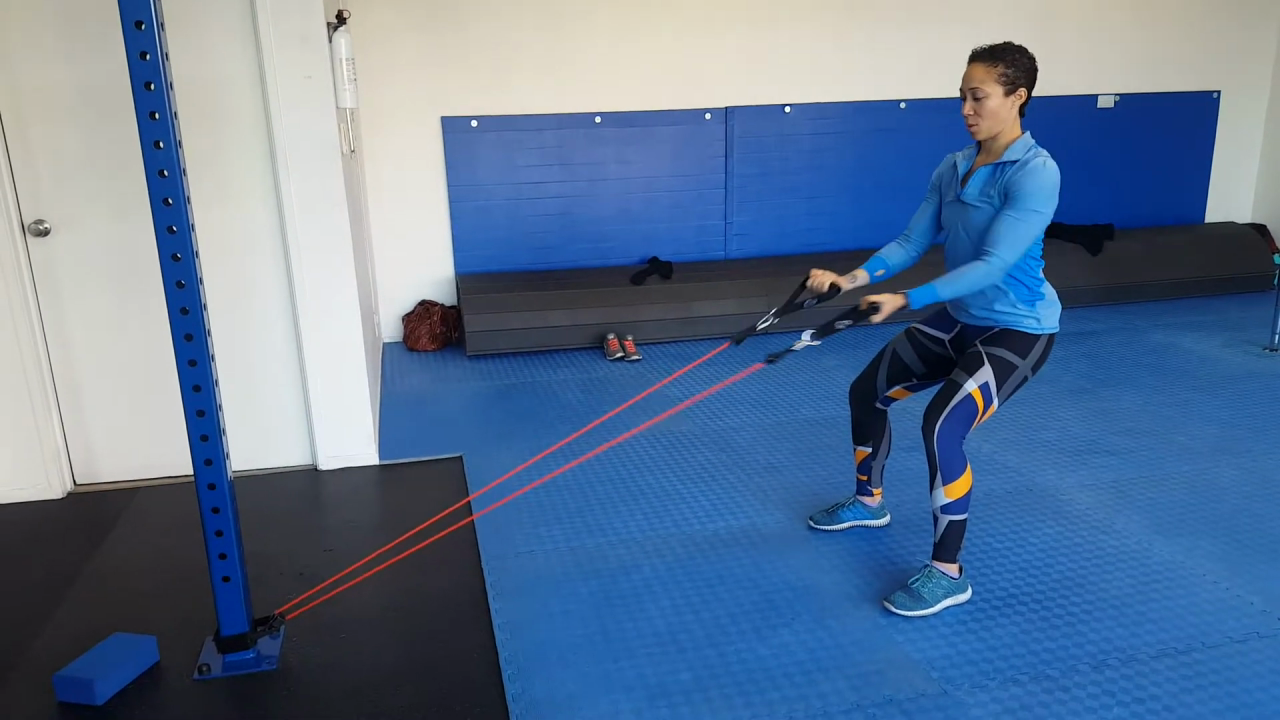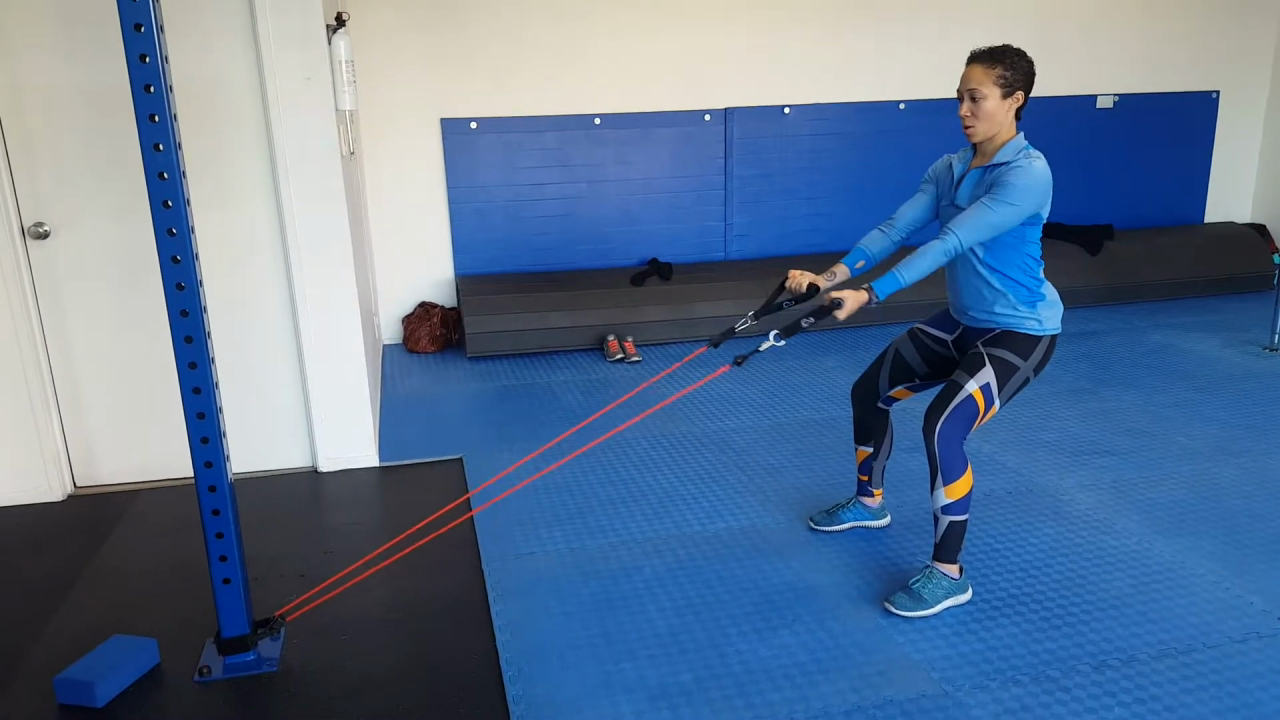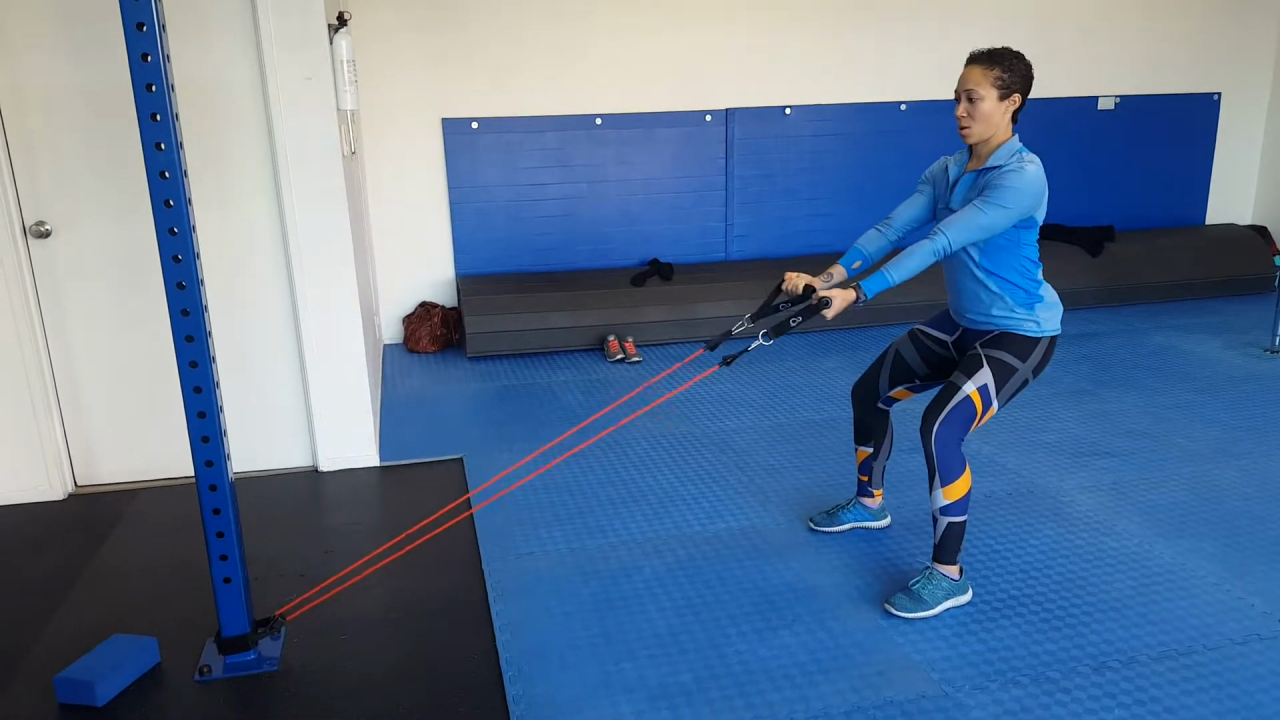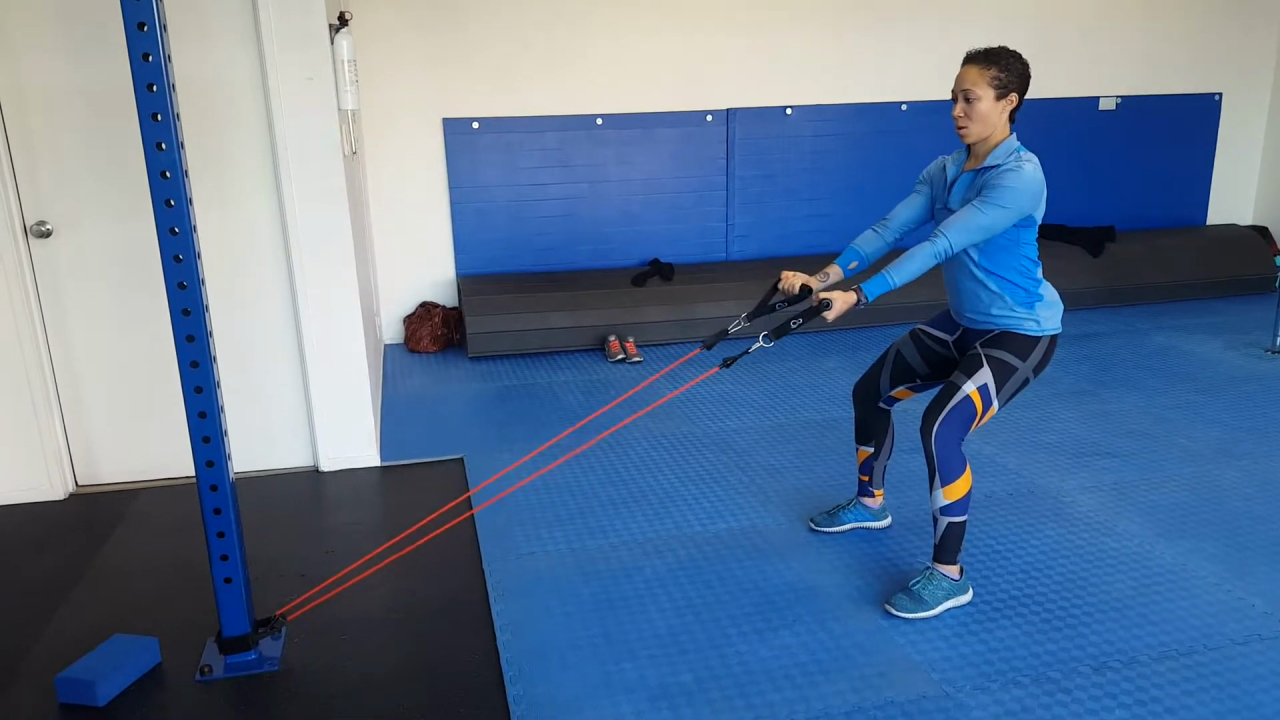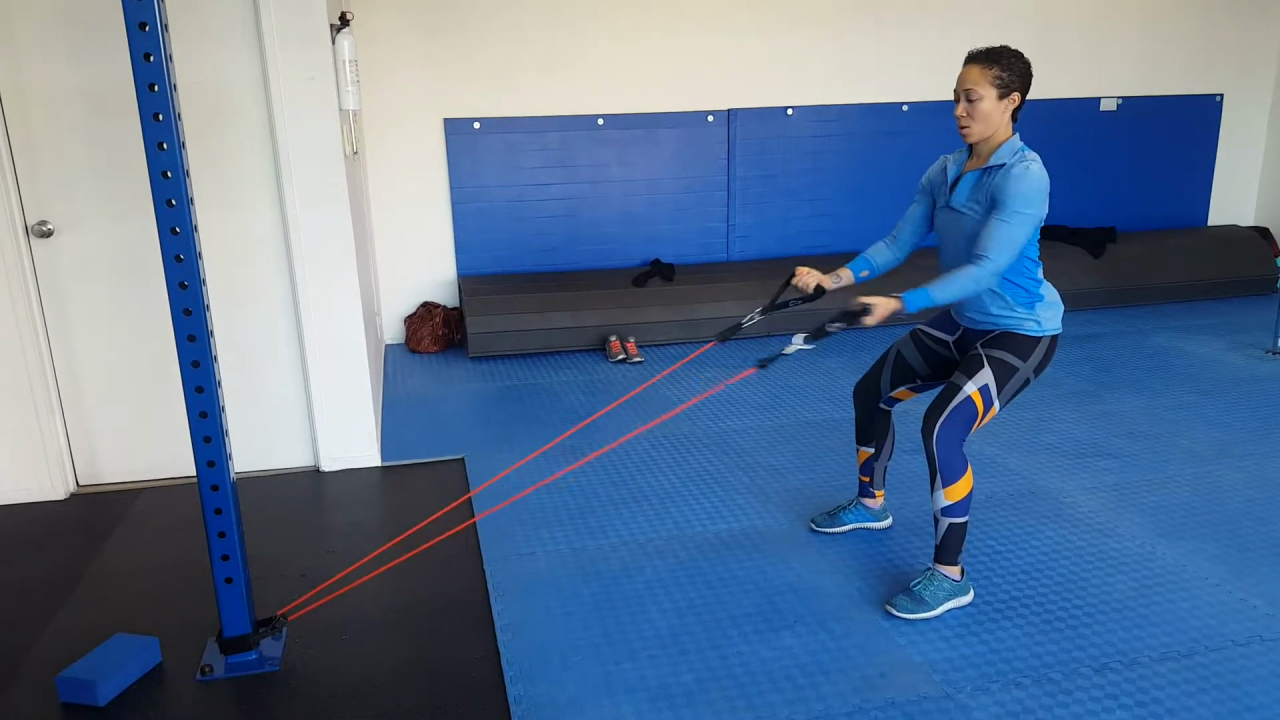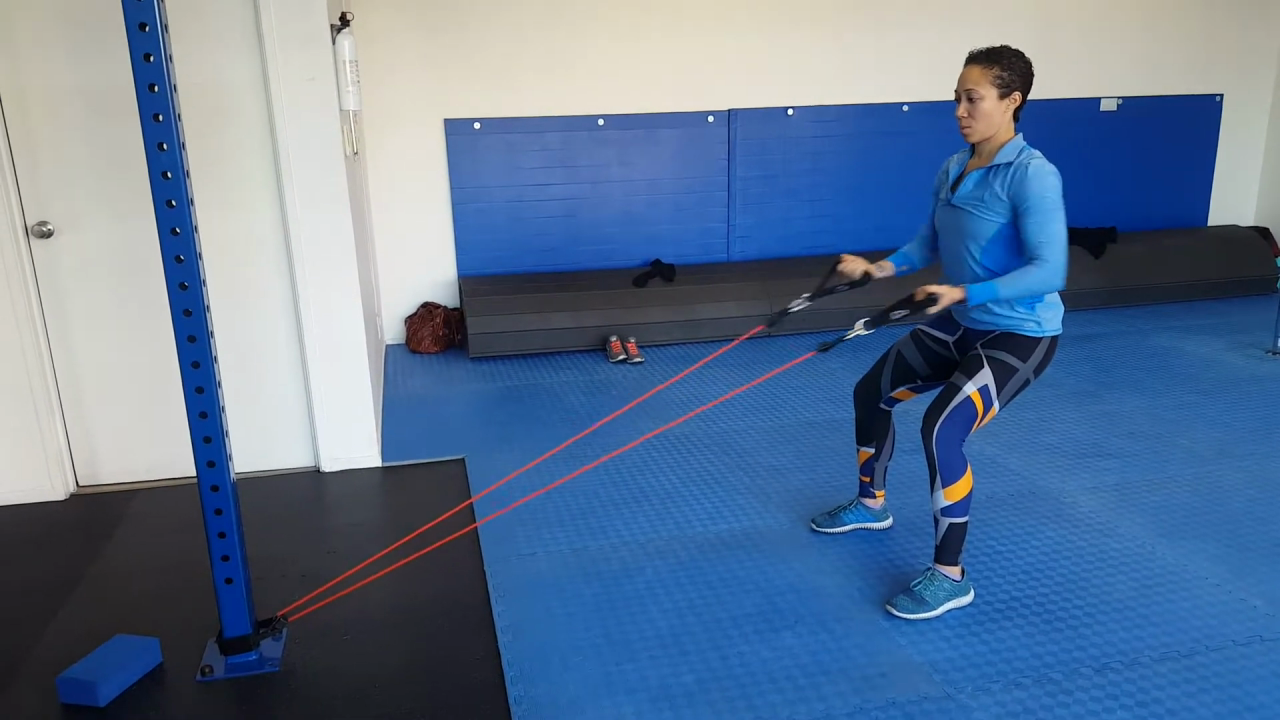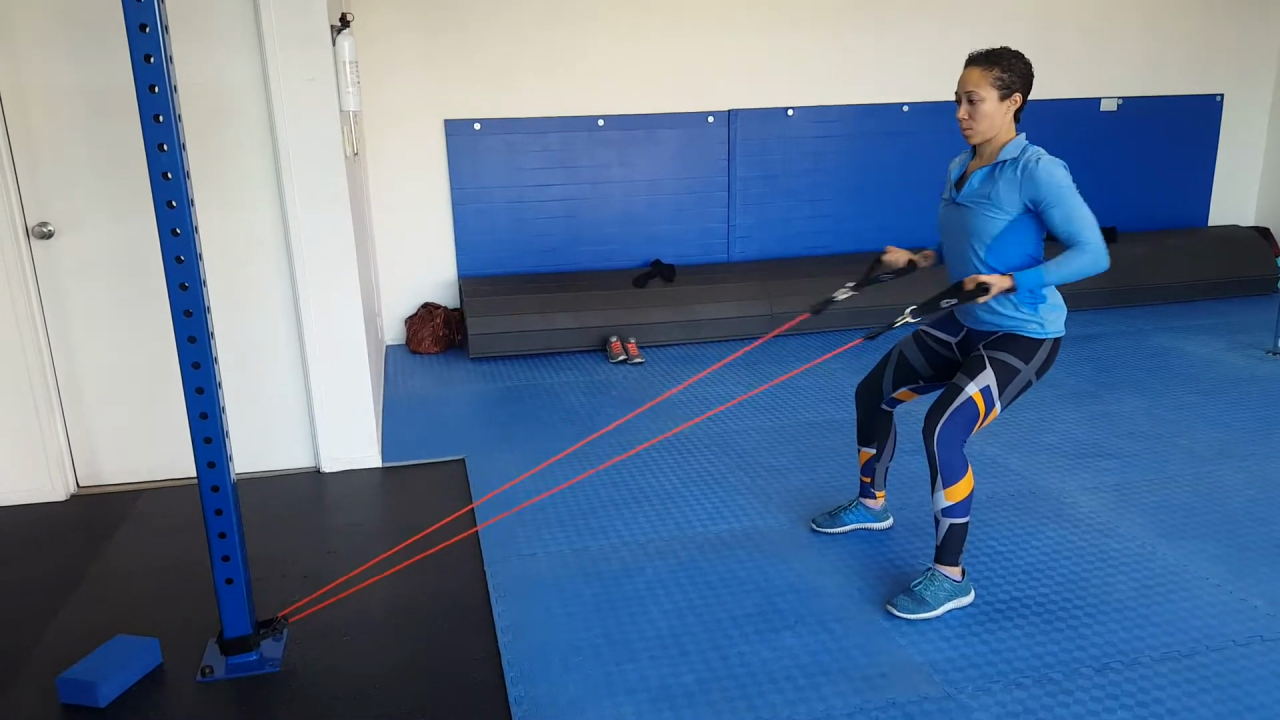
dt=0.2s
person 1, frame 1
left shoulder: (1036, 173)
right shoulder: (953, 168)
left elbow: (993, 265)
right elbow: (912, 241)
left wrist: (905, 300)
right wrist: (850, 279)
left hip: (1017, 329)
right hip: (959, 320)
left knee: (942, 425)
right knee: (866, 391)
left ankle: (948, 573)
right ankle: (868, 501)
person 1, frame 2
left shoulder: (1028, 174)
right shoulder: (949, 169)
left elbow: (949, 244)
right elbow: (895, 229)
left wrist: (868, 294)
right wrist: (831, 276)
left hip: (1019, 330)
right hip: (961, 321)
left knee: (943, 426)
right knee: (868, 391)
left ankle: (948, 574)
right ankle: (868, 502)
person 1, frame 3
left shoulder: (1021, 177)
right shoulder: (946, 170)
left elbow: (939, 243)
right elbow: (892, 229)
left wrist: (857, 293)
right wrist: (827, 277)
left hip: (1019, 332)
right hip: (962, 322)
left knee: (940, 427)
right knee: (869, 392)
left ankle: (948, 575)
right ankle: (869, 503)
person 1, frame 4
left shoulder: (1018, 177)
right shoulder: (944, 170)
left elbow: (940, 247)
right elbow: (888, 230)
left wrist: (857, 295)
right wrist: (823, 278)
left hip: (1020, 331)
right hip: (962, 321)
left knee: (940, 427)
right knee: (870, 392)
left ankle: (949, 575)
right ankle: (870, 503)
person 1, frame 5
left shoulder: (1023, 177)
right shoulder: (945, 170)
left elbow: (987, 271)
right elbow: (898, 243)
left wrist: (897, 303)
right wrist: (835, 278)
left hip: (1020, 330)
right hip: (962, 323)
left knee: (941, 428)
right knee: (870, 392)
left ankle: (950, 576)
right ankle: (870, 503)
person 1, frame 6
left shoulder: (1032, 175)
right shoulder: (953, 169)
left elbow: (1049, 271)
right elbow: (928, 247)
left wrist: (965, 293)
right wrist: (876, 269)
left hip: (1021, 332)
right hip: (963, 324)
left knee: (941, 429)
right knee: (872, 392)
left ankle: (951, 576)
right ankle: (871, 503)
person 1, frame 7
left shoulder: (1038, 172)
right shoulder: (958, 169)
left elbow: (1093, 254)
left wrist: (1010, 282)
right wrist: (920, 258)
left hip: (1023, 334)
right hip: (965, 323)
left knee: (942, 429)
right knee: (872, 393)
left ankle: (951, 575)
right ankle: (871, 503)
